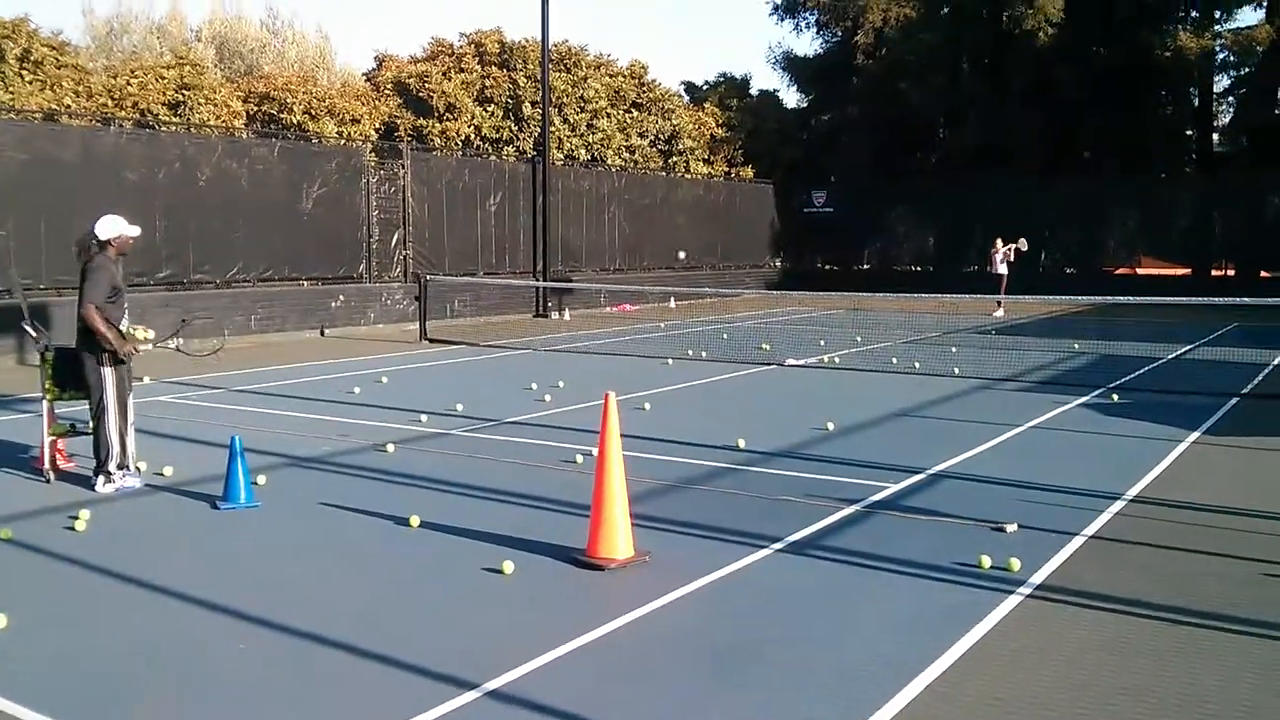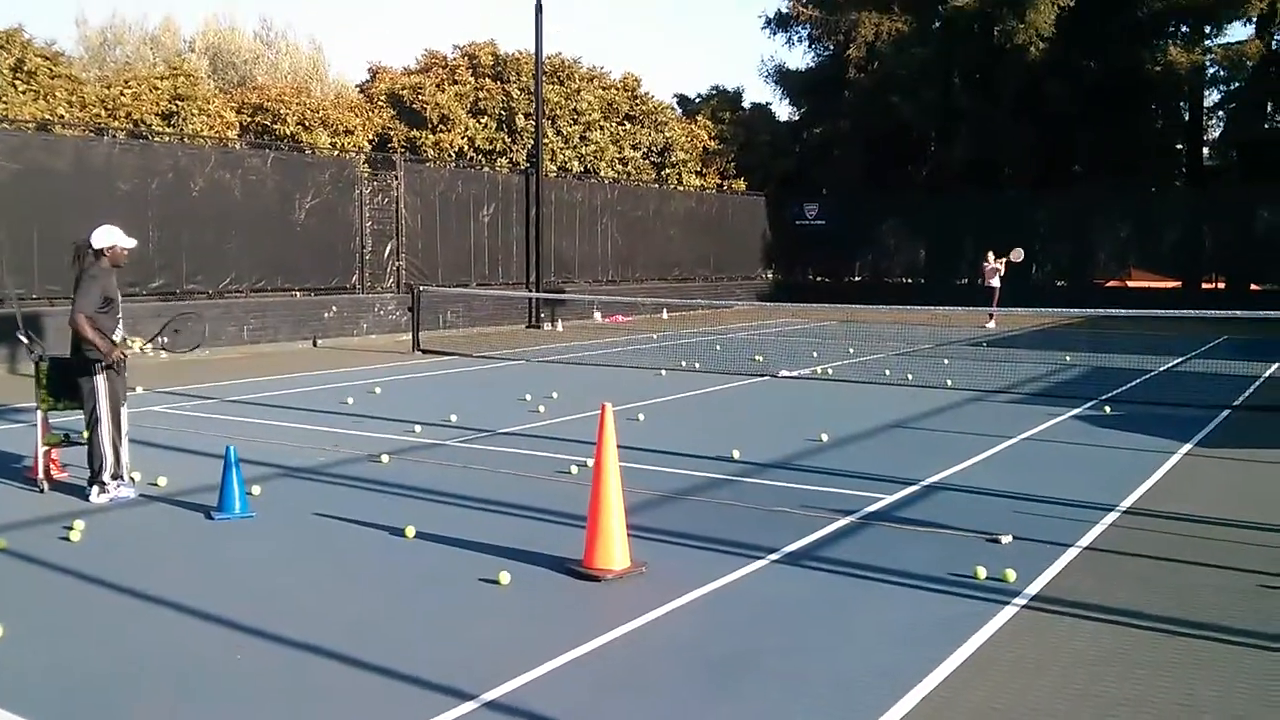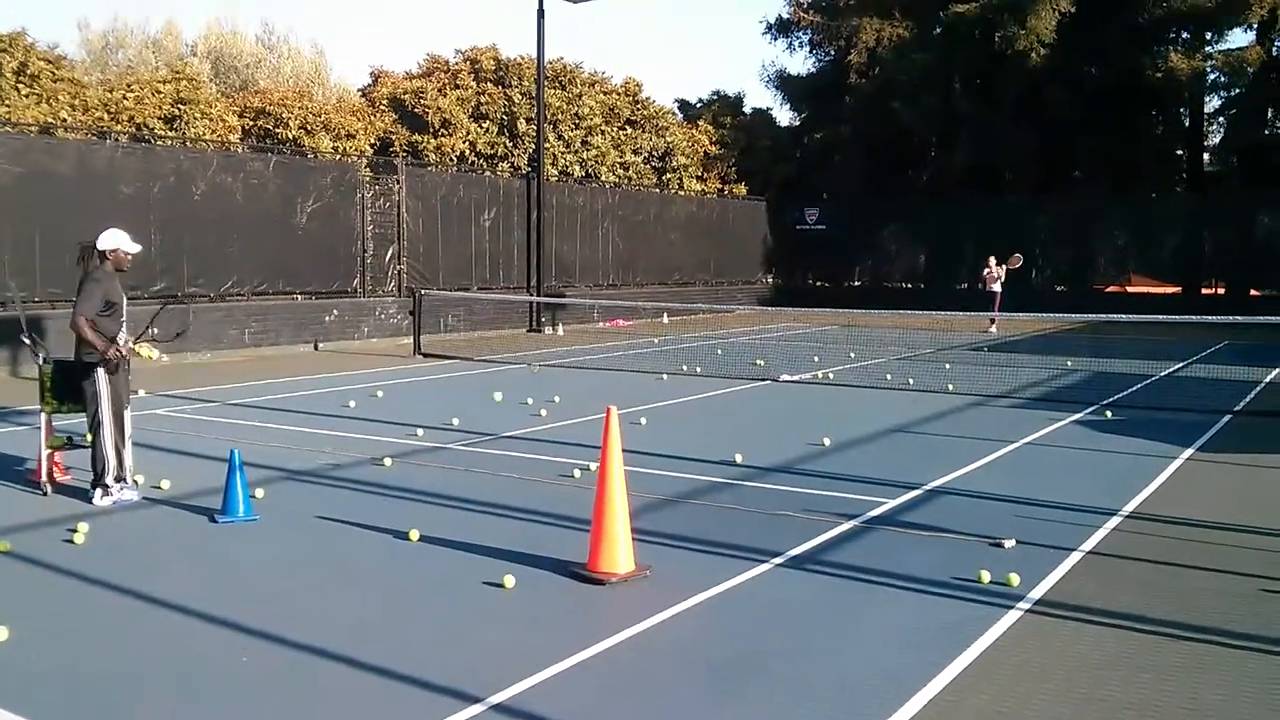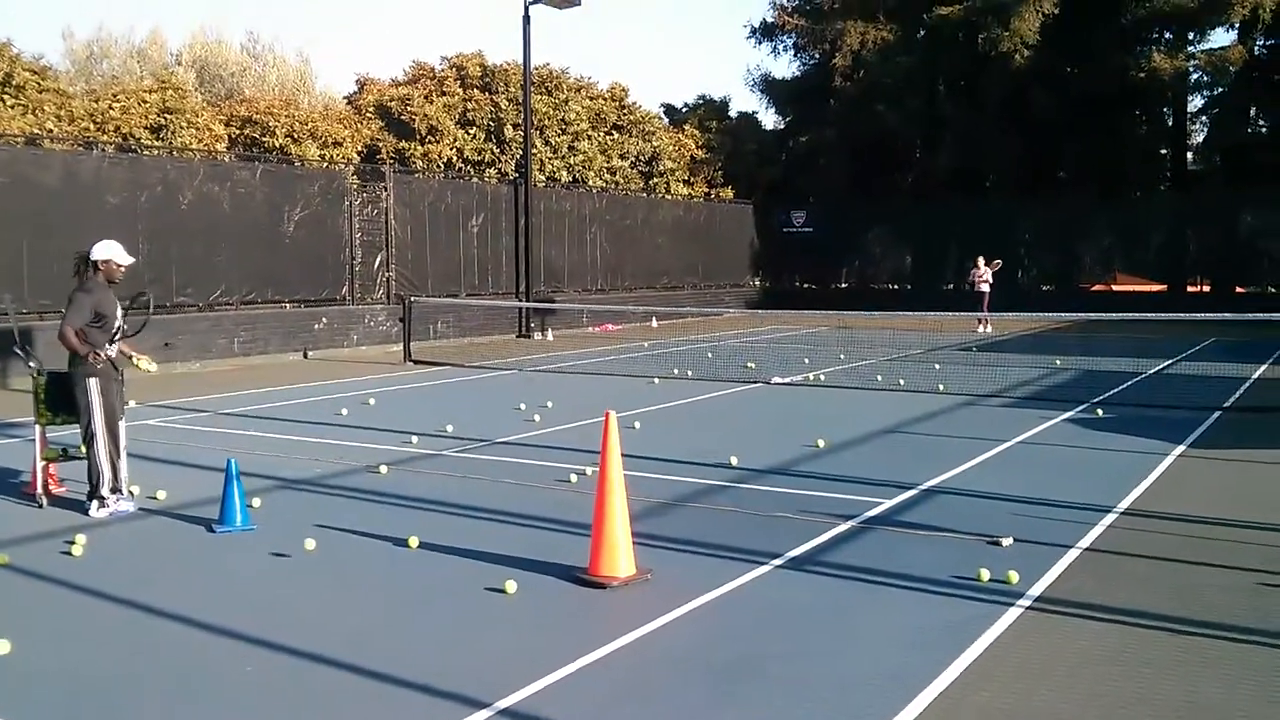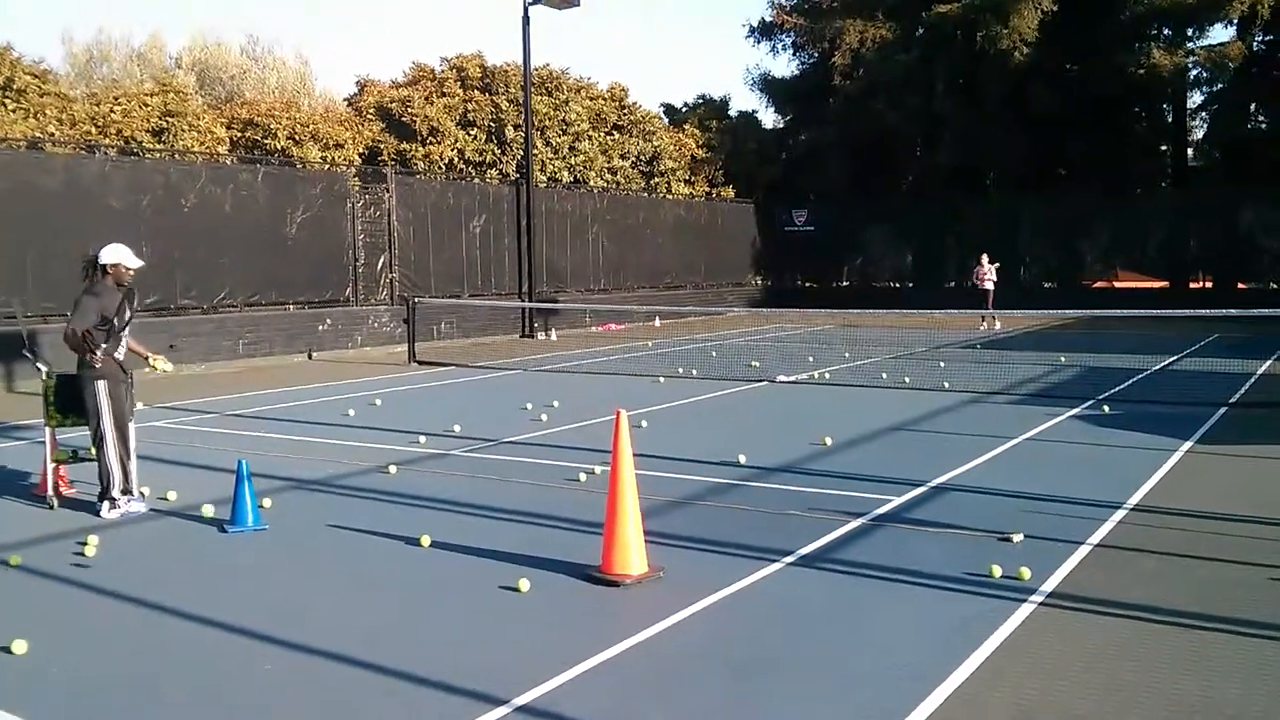
dt=0.1s
person 1, frame 1
left shoulder: (107, 265)
right shoulder: (100, 268)
right elbow: (88, 311)
left wrist: (124, 331)
right wrist: (116, 342)
left hip: (110, 349)
right hip: (101, 351)
left knee: (120, 410)
right knee: (110, 412)
left ankle: (120, 467)
right ankle: (108, 476)
person 1, frame 2
left shoulder: (105, 275)
right shoulder: (93, 278)
right elbow: (77, 319)
left wrist: (120, 341)
right wrist: (103, 346)
left hip: (108, 359)
right hip: (95, 361)
left knee: (116, 421)
right knee: (104, 422)
left ankle: (114, 478)
right ankle: (102, 486)
person 1, frame 3
left shoulder: (110, 279)
right shoulder: (96, 281)
right elbow: (78, 321)
left wrist: (130, 344)
right wrist: (102, 347)
left hip: (113, 362)
right hip: (98, 364)
left knee: (119, 423)
right knee: (107, 425)
left ankle: (117, 480)
right ankle: (105, 488)
person 1, frame 4
left shoulder: (107, 291)
right shoulder: (86, 293)
right elbow: (66, 330)
left wrist: (130, 353)
right wrist: (87, 352)
left hip: (109, 373)
right hip: (92, 375)
left knee: (114, 434)
right knee: (101, 436)
left ankle: (113, 491)
right ankle: (102, 500)
person 1, frame 5
left shoulder: (118, 294)
right shoulder: (93, 296)
right elbow: (71, 332)
left wrist: (147, 355)
right wrist: (86, 353)
left hip: (118, 375)
right hip: (102, 377)
left knee: (123, 436)
right knee: (111, 438)
left ankle: (123, 493)
right ankle: (113, 501)
